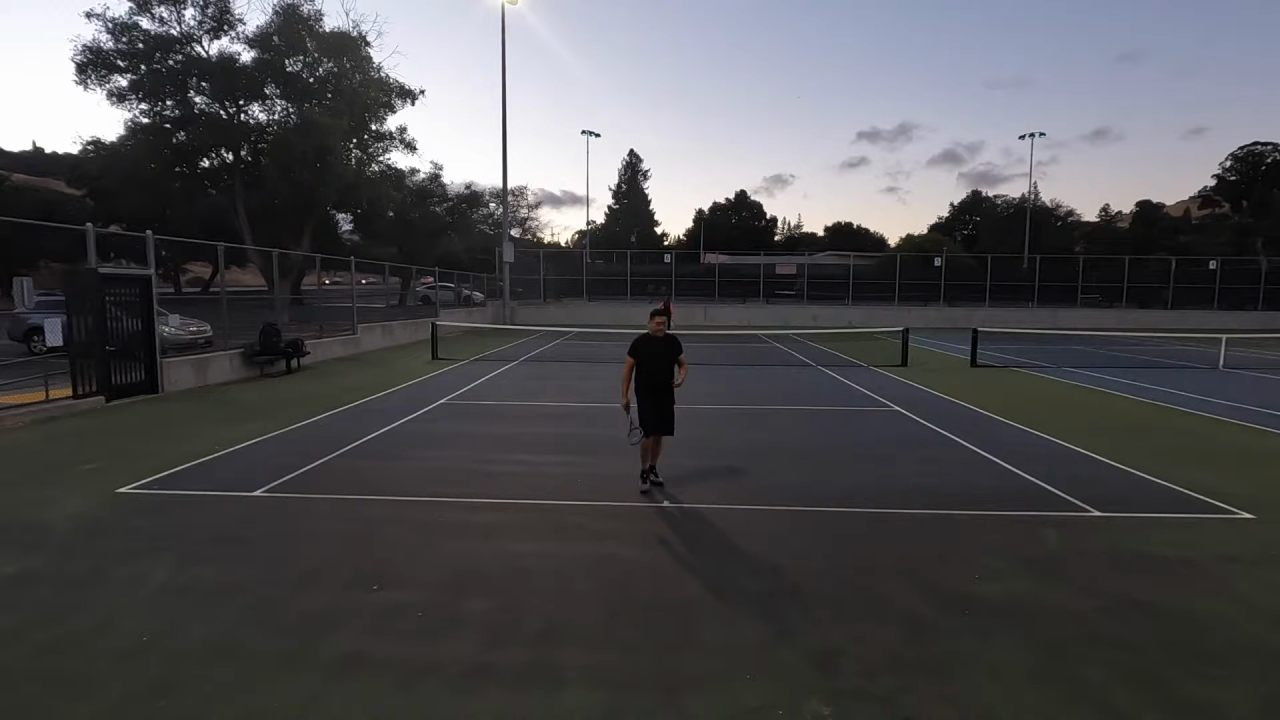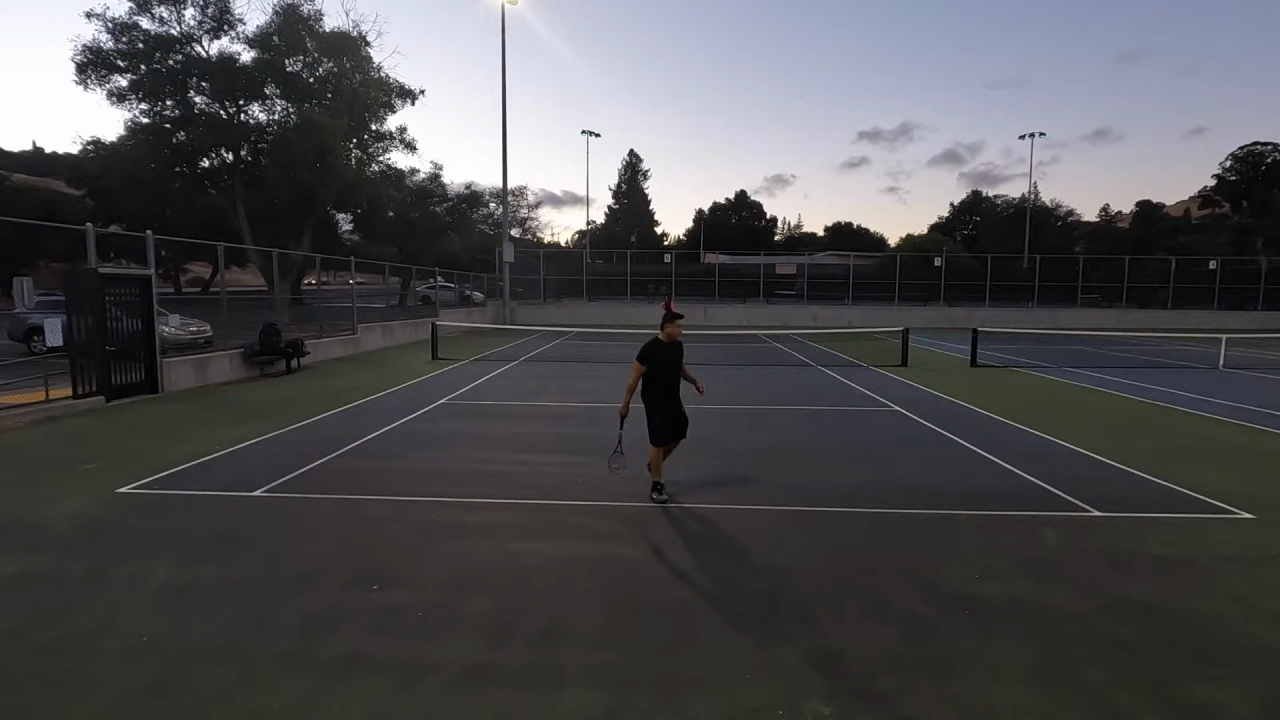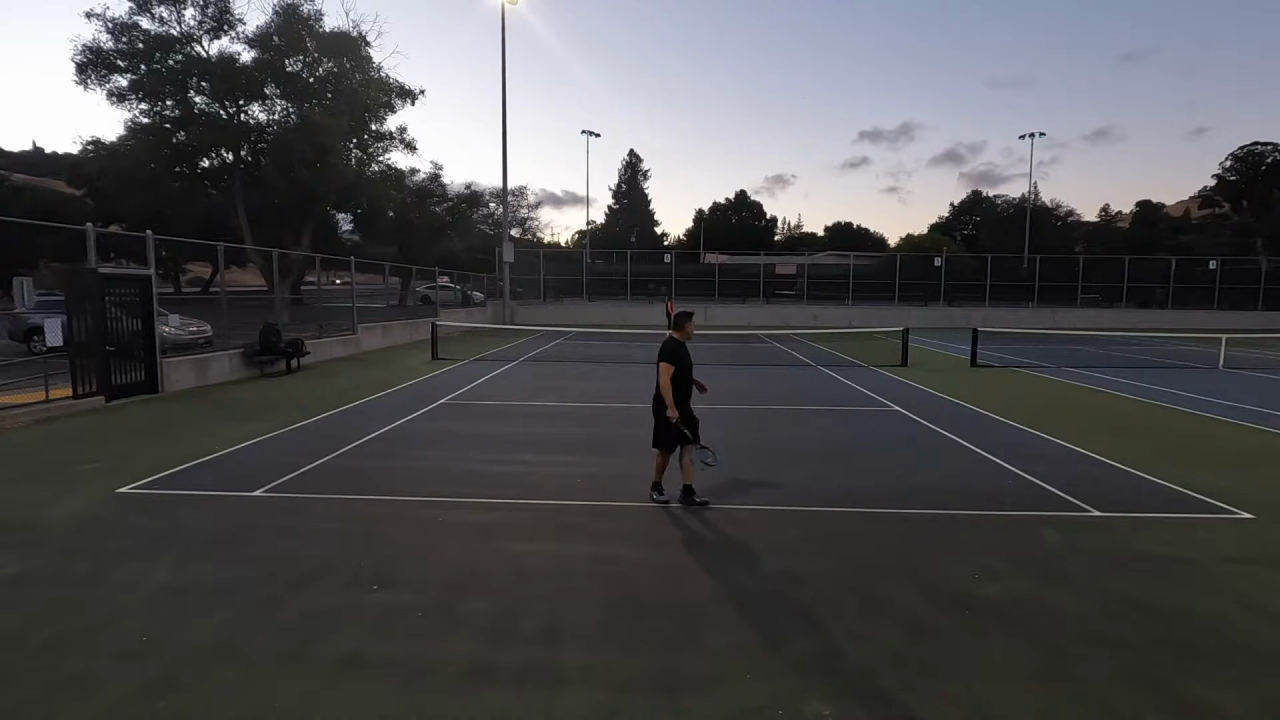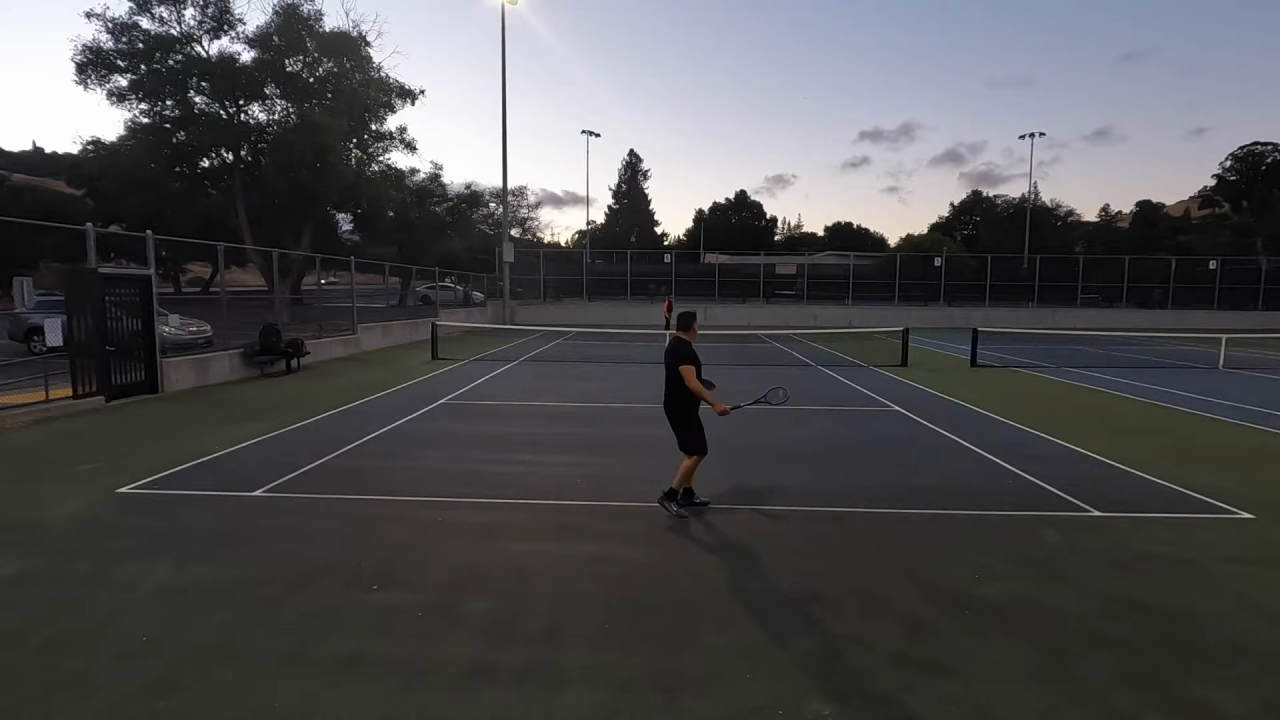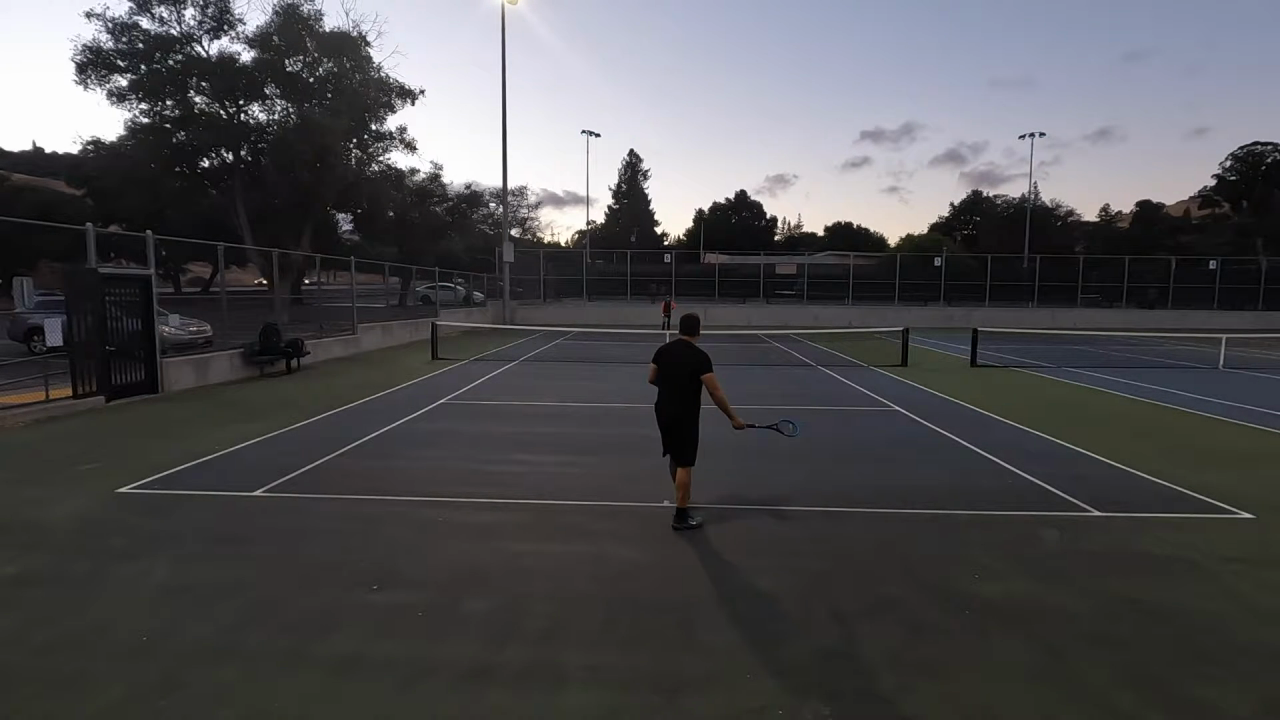
dt=0.3s
person 1, frame 1
left shoulder: (673, 341)
right shoulder: (639, 343)
left elbow: (682, 364)
right elbow: (628, 369)
left wrist: (681, 377)
right wrist: (625, 395)
left hip: (666, 396)
right hip: (645, 396)
left knee: (659, 435)
right knee: (648, 434)
left ankle: (652, 470)
right ankle: (644, 473)
person 1, frame 2
left shoulder: (677, 345)
right shoulder: (649, 349)
right elbow: (635, 379)
left wrist: (695, 382)
right wrist: (625, 404)
left hip: (674, 401)
right hip: (654, 403)
left knee: (676, 438)
right knee: (658, 443)
left ankle: (654, 465)
right ankle: (656, 486)
person 1, frame 3
left shoulder: (679, 345)
right shoulder: (670, 348)
right elbow: (664, 379)
left wrist: (695, 382)
right wrist: (670, 407)
left hip: (681, 407)
right hip: (668, 409)
left knee: (688, 444)
right knee: (666, 449)
left ankle: (687, 492)
right ankle: (656, 487)
person 1, frame 4
left shoulder: (675, 345)
right shoulder: (683, 350)
right elbow: (691, 382)
left wrist: (702, 381)
right wrist: (715, 404)
left hip: (678, 407)
right hip: (682, 409)
left knee: (692, 452)
right knee: (696, 453)
left ankle: (687, 493)
right ankle: (670, 495)
person 1, frame 5
left shoulder: (664, 350)
right shoulder: (699, 356)
left elbow: (652, 379)
right elbow: (715, 392)
right wrist: (733, 417)
left hip: (662, 411)
right hip: (684, 416)
left knee: (674, 457)
right knee: (684, 464)
left ankle: (679, 500)
right ankle: (681, 516)
